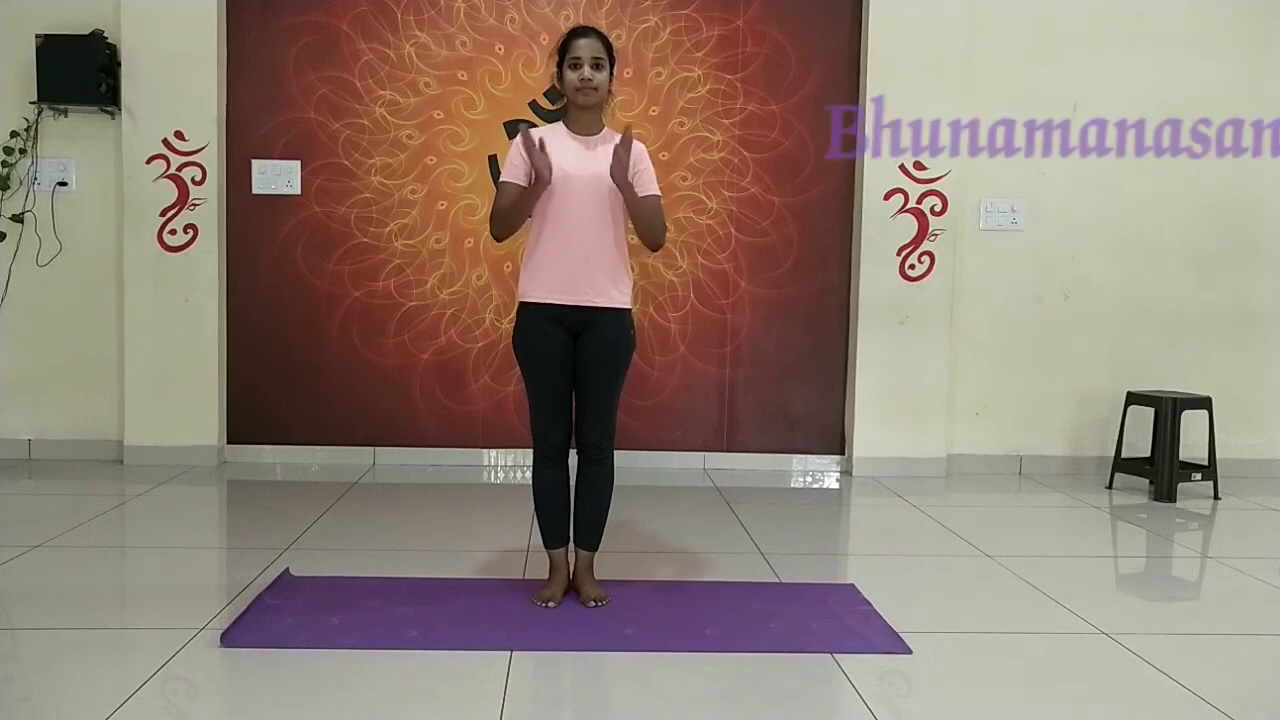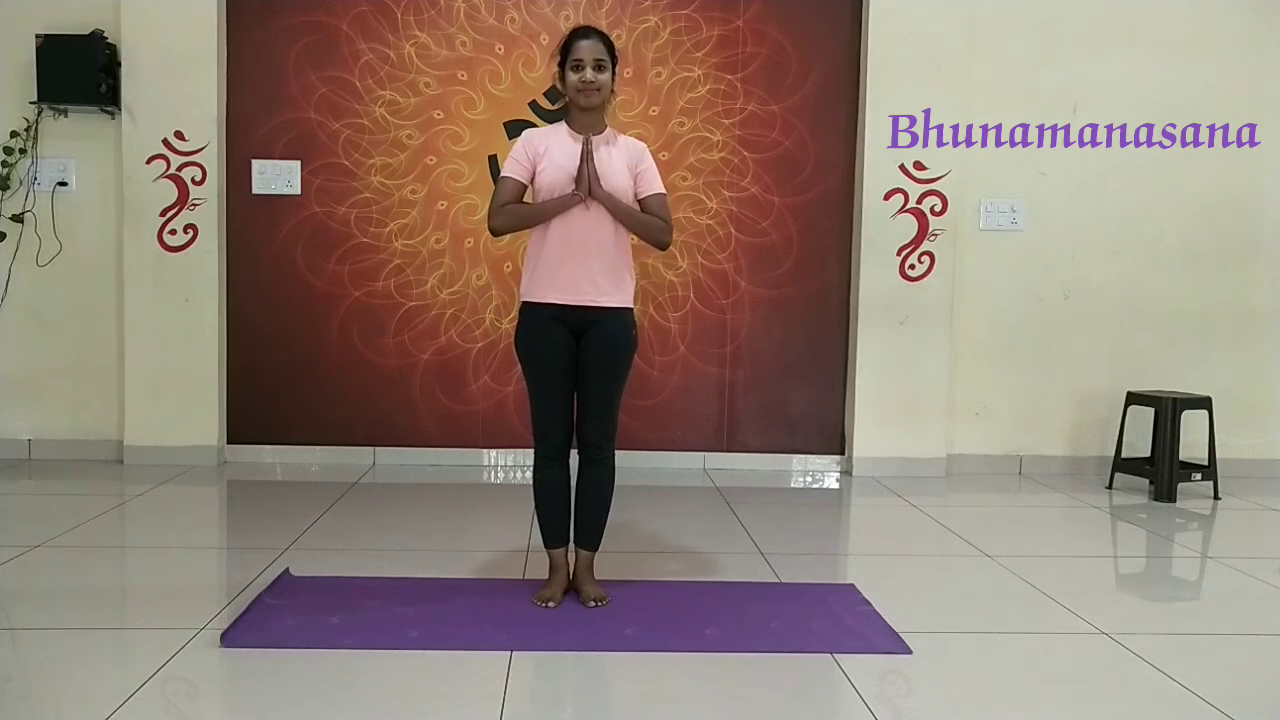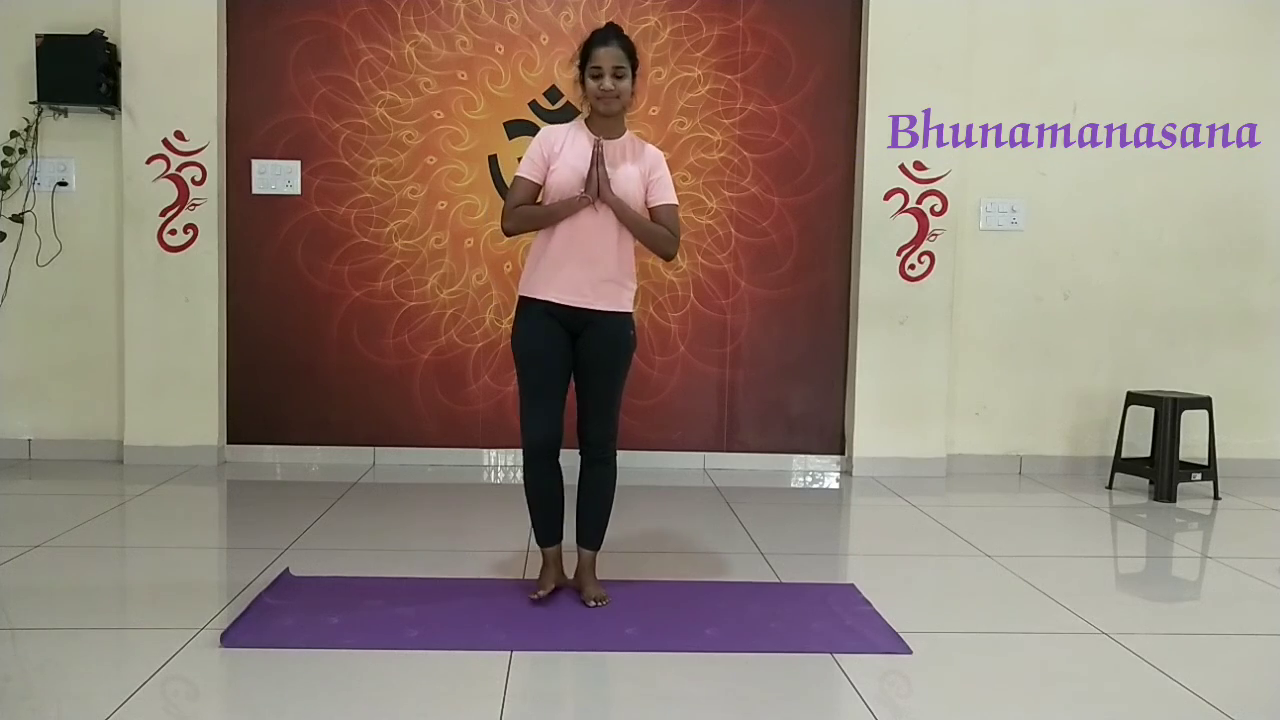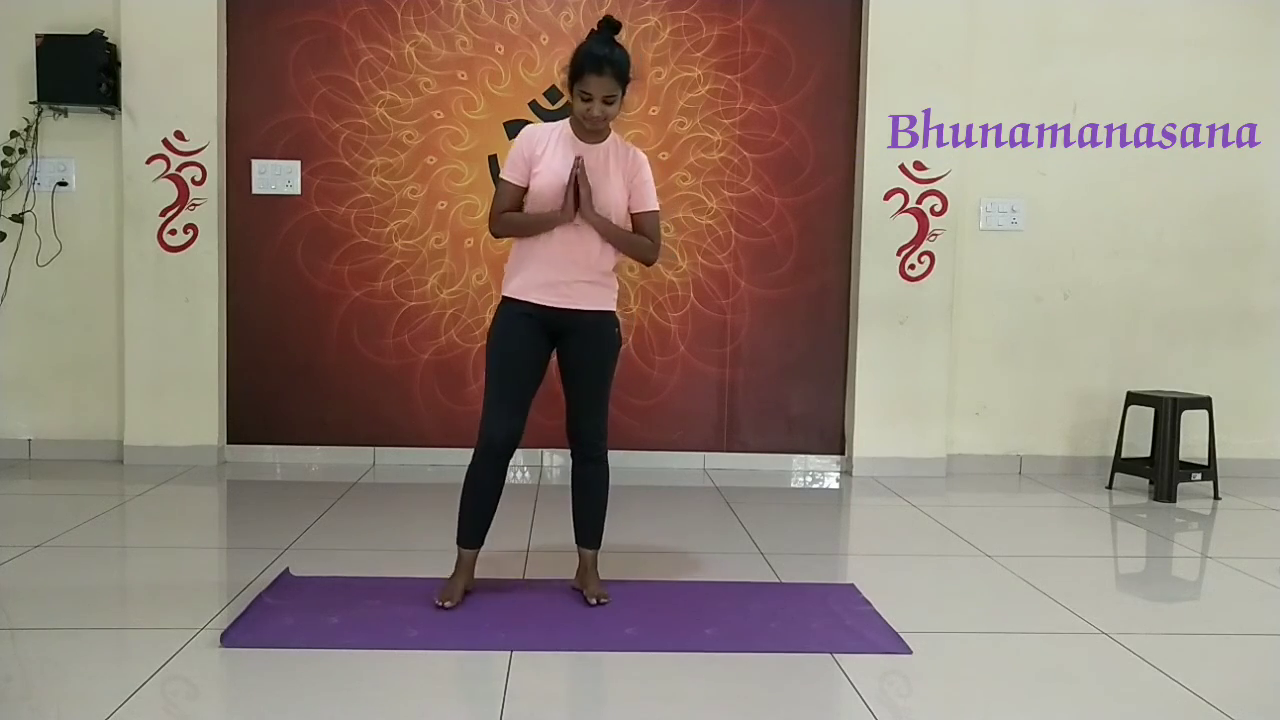
dt=0.4s
person 1, frame 1
left shoulder: (631, 152)
right shoulder: (531, 144)
left elbow: (656, 238)
right elbow: (499, 228)
left wrist: (621, 183)
right wrist: (537, 182)
left hip: (608, 313)
right hip: (542, 310)
left knee: (596, 440)
right knee: (550, 440)
left ankle: (585, 566)
right ankle: (557, 565)
person 1, frame 2
left shoulder: (633, 152)
right shoulder: (534, 143)
left elbow: (663, 233)
right elbow: (498, 219)
left wrist: (602, 194)
right wrist: (571, 195)
left hip: (609, 314)
right hip: (545, 311)
left knee: (597, 441)
right knee: (551, 441)
left ankle: (585, 565)
right ankle: (556, 566)
person 1, frame 3
left shoulder: (649, 159)
right shoulder: (551, 141)
left elbow: (669, 244)
right elbow: (511, 219)
left wrist: (613, 200)
right wrist: (580, 199)
left hip: (608, 316)
right hip: (543, 309)
left knee: (598, 442)
right knee: (540, 438)
left ankle: (587, 566)
right ankle: (551, 562)
person 1, frame 4
left shoulder: (632, 161)
right shoulder: (533, 141)
left elbow: (650, 248)
right elbow: (499, 220)
left wrist: (594, 216)
right wrist: (556, 212)
left hip: (593, 317)
right hip: (524, 308)
left knee: (589, 441)
right knee: (496, 436)
left ankle: (587, 566)
right ankle: (464, 565)
